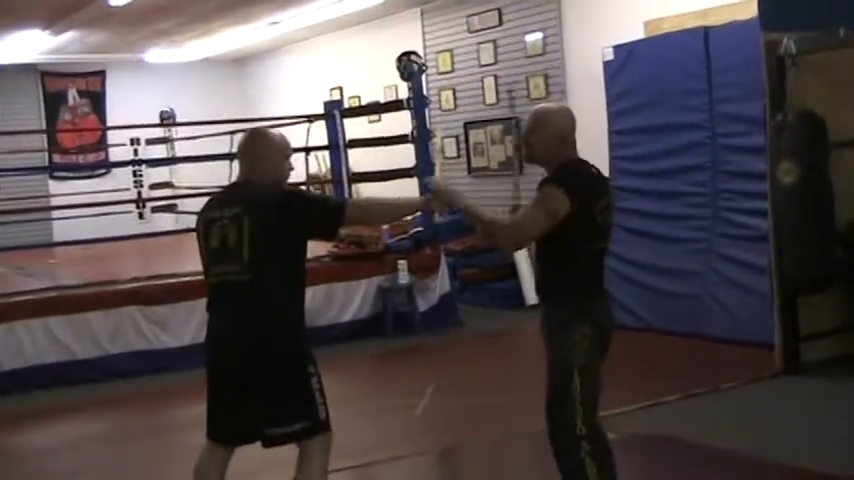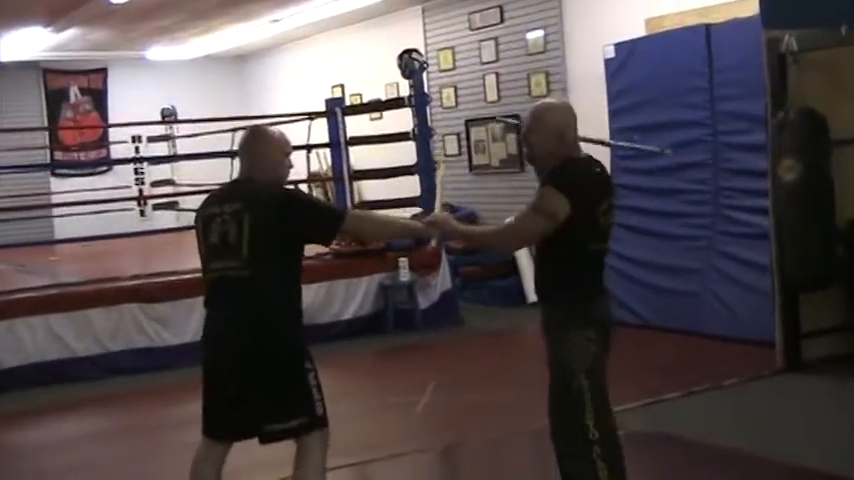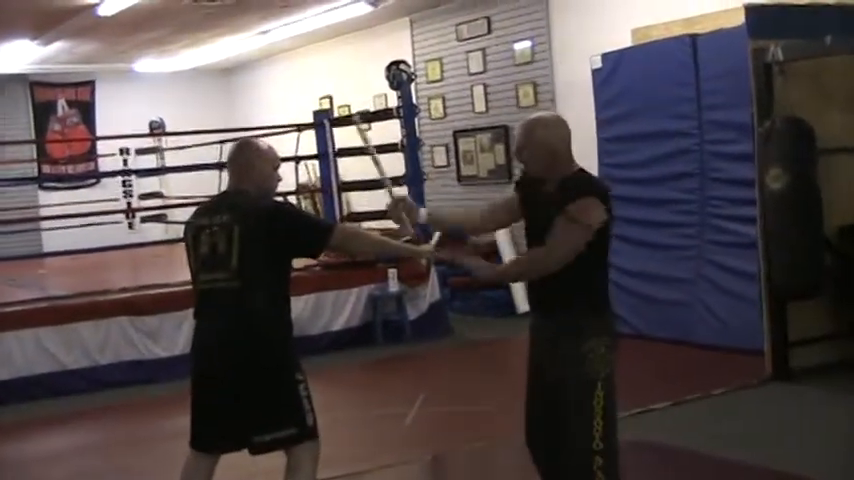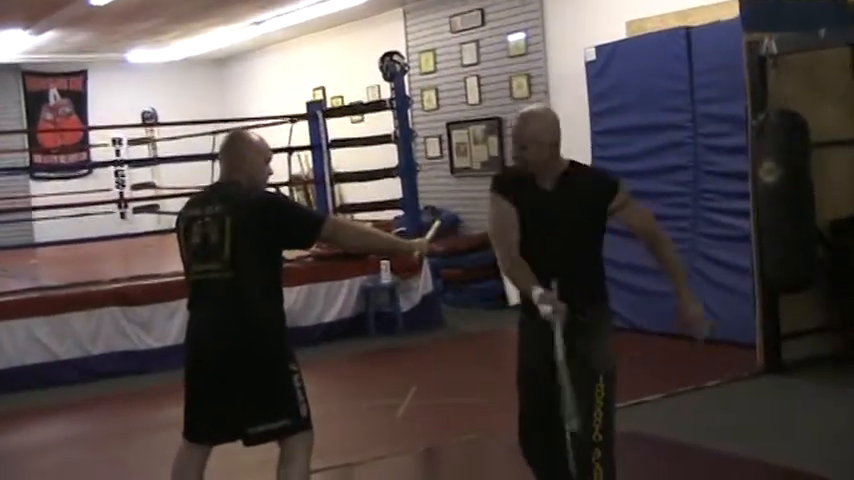
dt=0.4s
person 1, frame 1
left shoulder: (565, 183)
right shoulder: (584, 177)
left elbow: (511, 237)
left wrist: (458, 202)
right wrist: (497, 226)
left hip: (575, 316)
right hip: (576, 310)
left knee: (576, 421)
right knee: (565, 414)
person 1, frame 2
left shoulder: (562, 183)
right shoulder: (591, 171)
left elbow: (512, 238)
left wrist: (453, 228)
right wrist: (541, 162)
left hip: (575, 316)
right hip: (582, 308)
left knee: (588, 422)
right knee: (568, 415)
person 1, frame 3
left shoulder: (587, 197)
right shoulder: (533, 189)
left elbow: (548, 259)
right elbow: (483, 220)
left wrist: (488, 271)
right wrist: (422, 216)
left hip: (583, 332)
right hip: (547, 326)
left knee: (589, 440)
right knee: (543, 432)
person 1, frame 4
left shoulder: (596, 185)
right shoulder: (506, 187)
left elbow: (654, 235)
right elbow: (506, 250)
left wrist: (685, 296)
right wrist: (537, 295)
left hip: (585, 321)
right hip: (536, 321)
left knee: (591, 432)
right knee: (535, 427)
person 2, frame 1
left shoulder: (210, 211)
right shoulder: (281, 202)
right elbow: (360, 212)
right wrist: (422, 203)
left hip: (224, 339)
right hip: (275, 340)
left knee: (219, 441)
right knee: (314, 439)
person 2, frame 2
left shoulder: (209, 207)
right shoulder: (281, 202)
right elbow: (359, 225)
right wrist: (423, 228)
left hip: (222, 335)
right hip: (272, 336)
left knee: (215, 439)
right knee: (312, 436)
person 2, frame 3
left shoulder: (198, 220)
right shoulder: (271, 214)
right elbow: (347, 239)
right wrist: (414, 251)
left hip: (211, 346)
right hip: (262, 347)
left knee: (204, 449)
right knee: (302, 447)
person 2, frame 4
left shoulder: (190, 211)
right shoulder: (262, 205)
right elbow: (338, 231)
right wrist: (405, 245)
left hip: (204, 337)
right hip: (255, 338)
left knee: (196, 441)
right knee: (297, 438)
